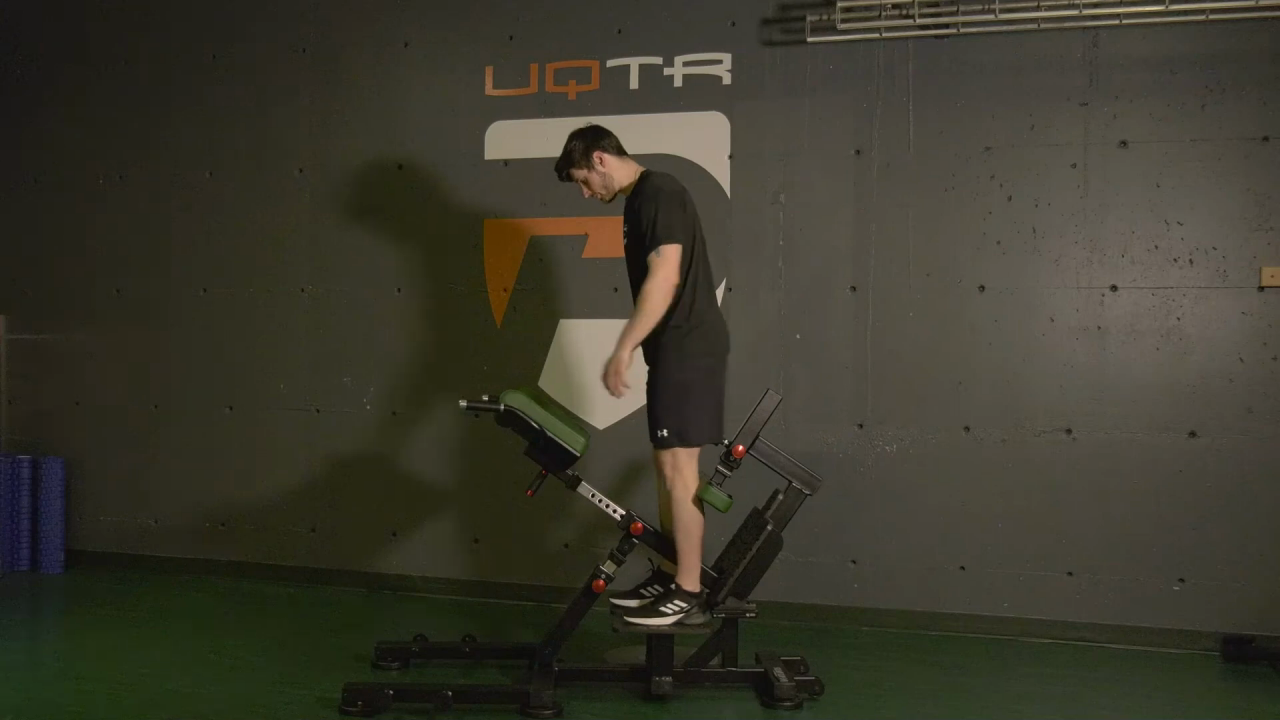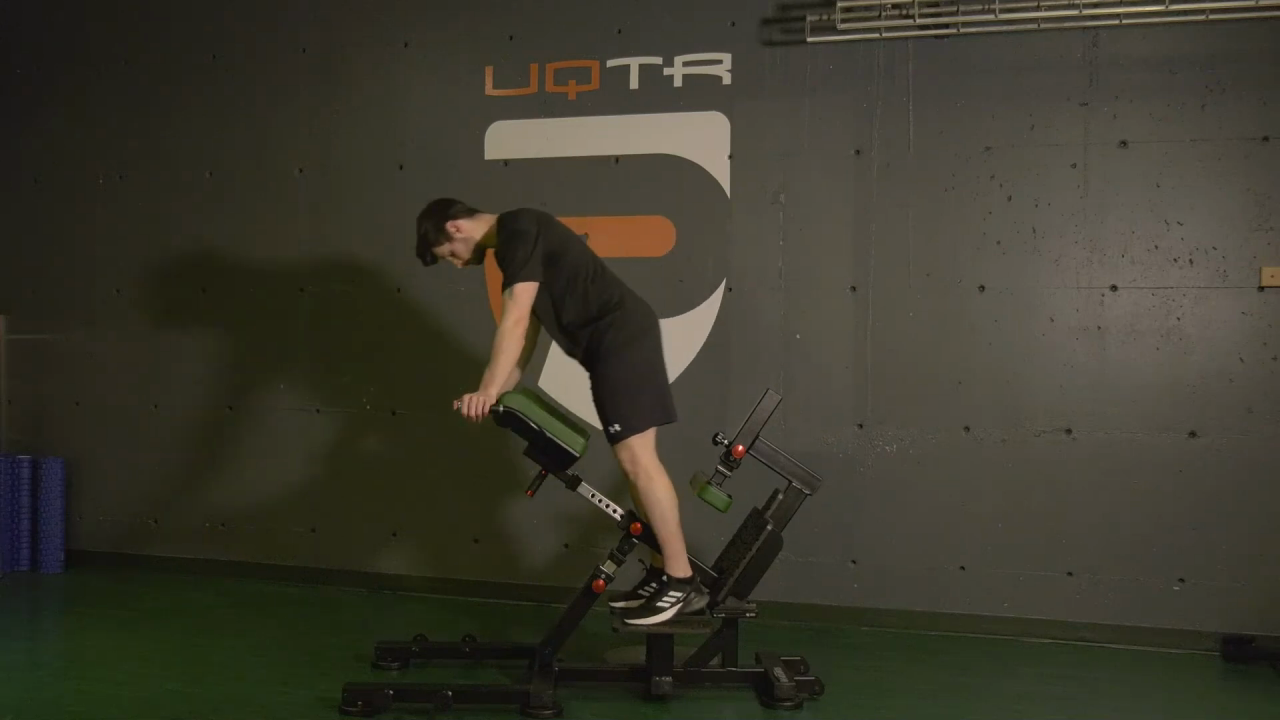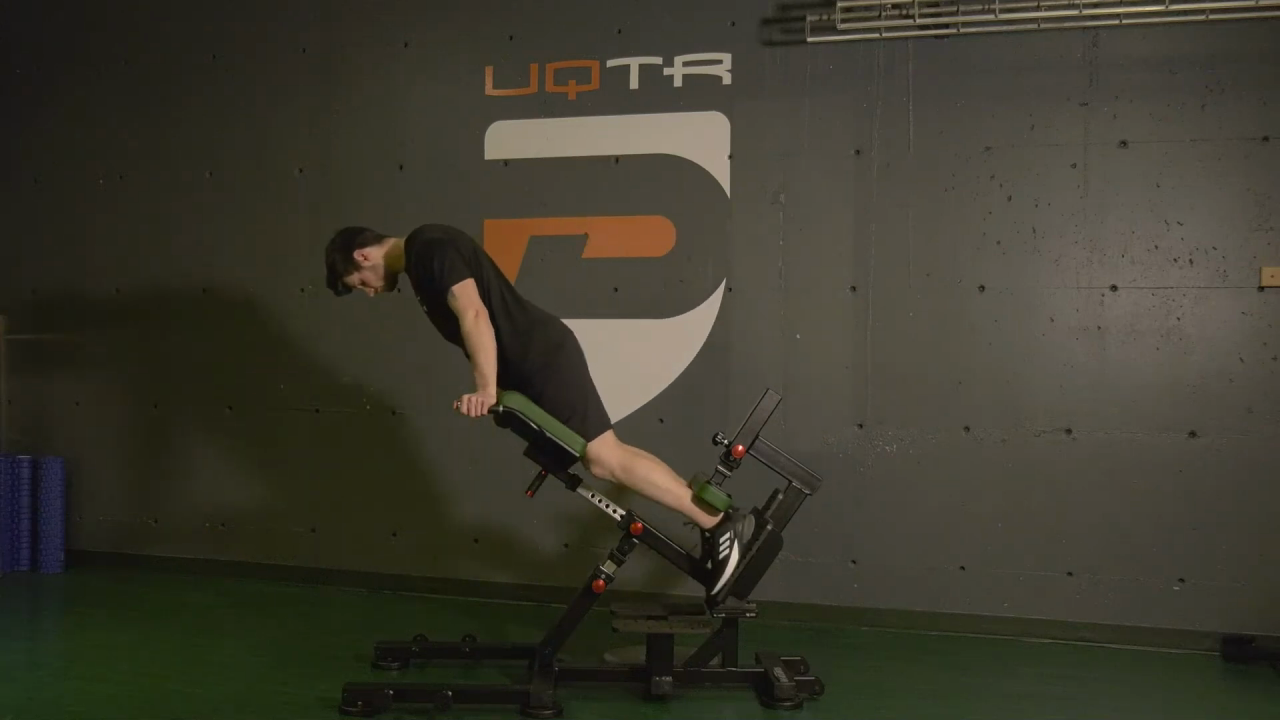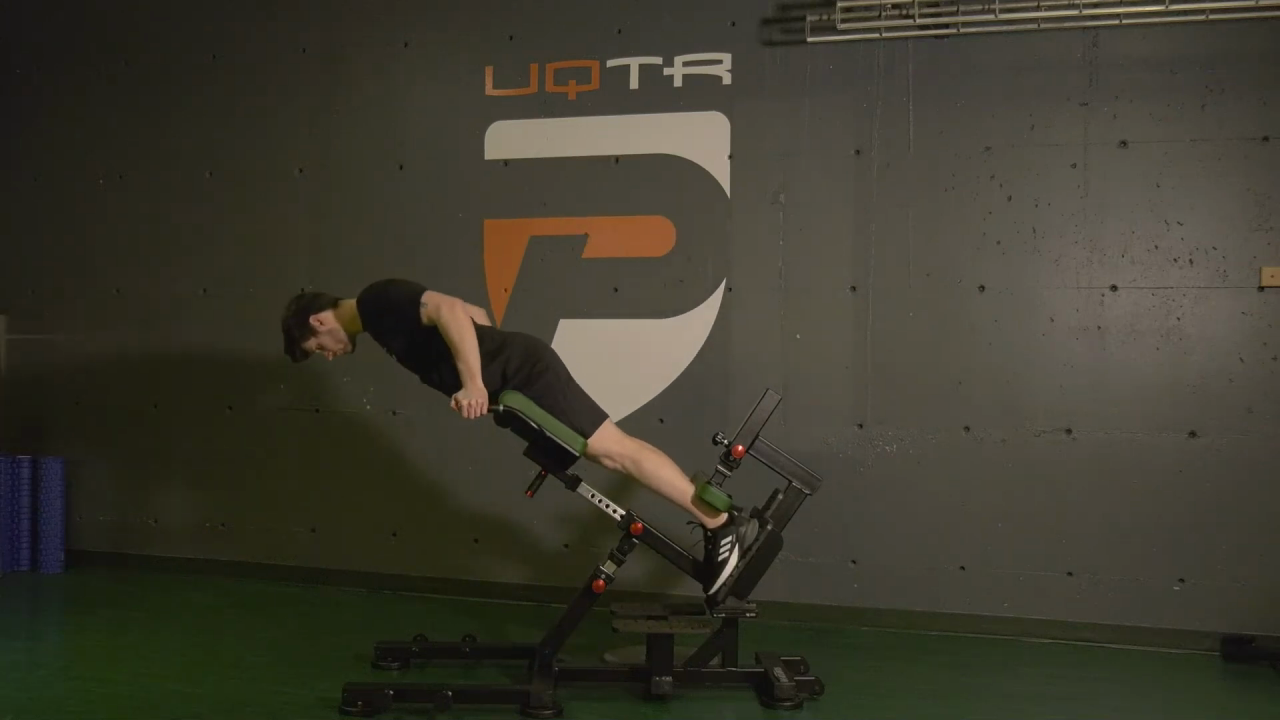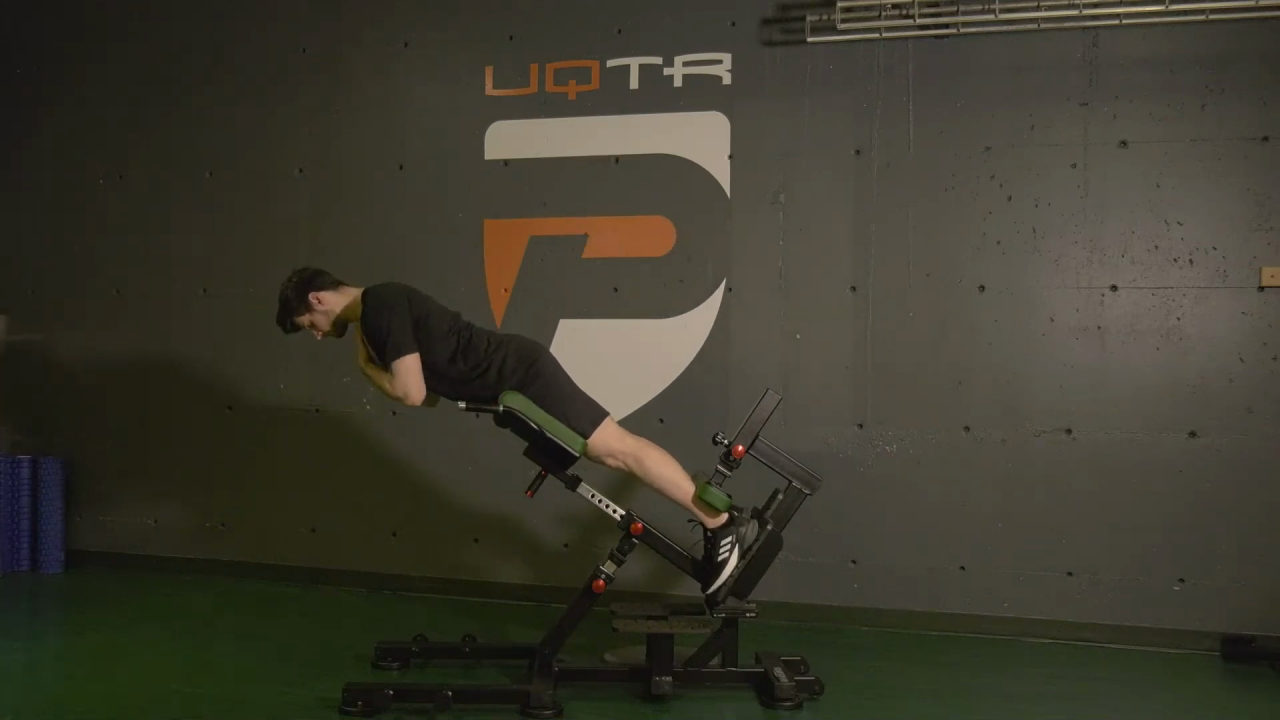
dt=1s
person 1, frame 1
left shoulder: (657, 193)
right shoulder: (641, 199)
left elbow: (665, 277)
left wrist: (624, 348)
right wrist: (633, 347)
left hip: (688, 347)
right hip: (676, 348)
left knee: (677, 464)
right knee: (669, 465)
left ankle: (689, 595)
right ankle: (668, 577)
person 1, frame 2
left shoulder: (518, 230)
right shoulder: (514, 241)
left elbow: (515, 319)
right elbow: (527, 325)
left wrist: (488, 389)
right wrist: (501, 391)
left hip: (623, 336)
right hip: (615, 341)
left knee: (637, 457)
right knee: (635, 458)
left ankle: (680, 580)
right ankle: (663, 573)
person 1, frame 3
left shoulder: (429, 247)
right shoulder: (419, 262)
left elbow: (474, 313)
left wrist: (485, 389)
right wrist: (490, 388)
left hip: (542, 356)
right hip: (532, 361)
left knee: (605, 459)
right knee: (606, 454)
left ankle: (720, 523)
right ankle: (711, 514)
person 1, frame 4
left shoulder: (378, 299)
right shoulder: (381, 317)
left elbow: (451, 310)
right elbow: (478, 312)
left wrist: (473, 382)
left hip: (523, 371)
right hip: (515, 378)
left knee: (614, 448)
right knee: (611, 450)
left ankle: (723, 525)
right ankle: (714, 517)
person 1, frame 5
left shoulder: (380, 306)
right shoulder: (377, 312)
left elbow: (411, 393)
right elbow: (429, 394)
left wrist: (367, 369)
right wrist: (375, 363)
left hip: (519, 373)
right hip: (512, 380)
left knee: (616, 447)
right knee: (612, 450)
left ankle: (723, 524)
right ankle: (715, 519)
